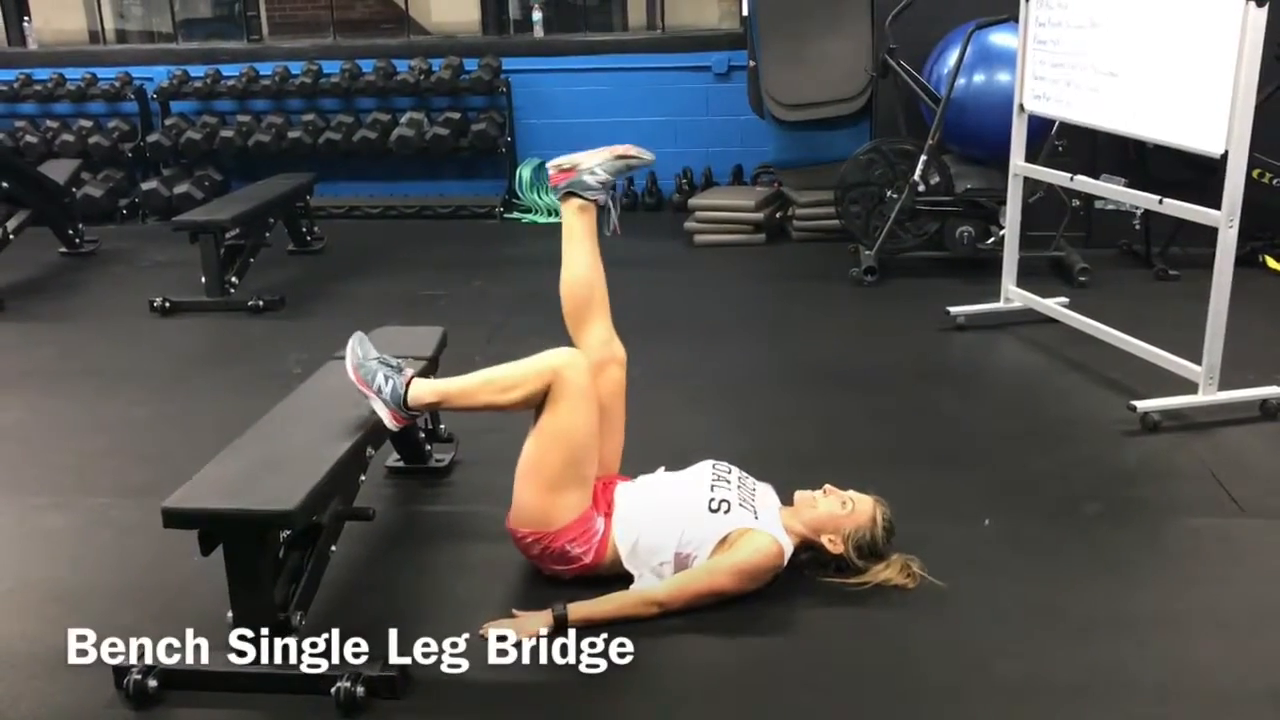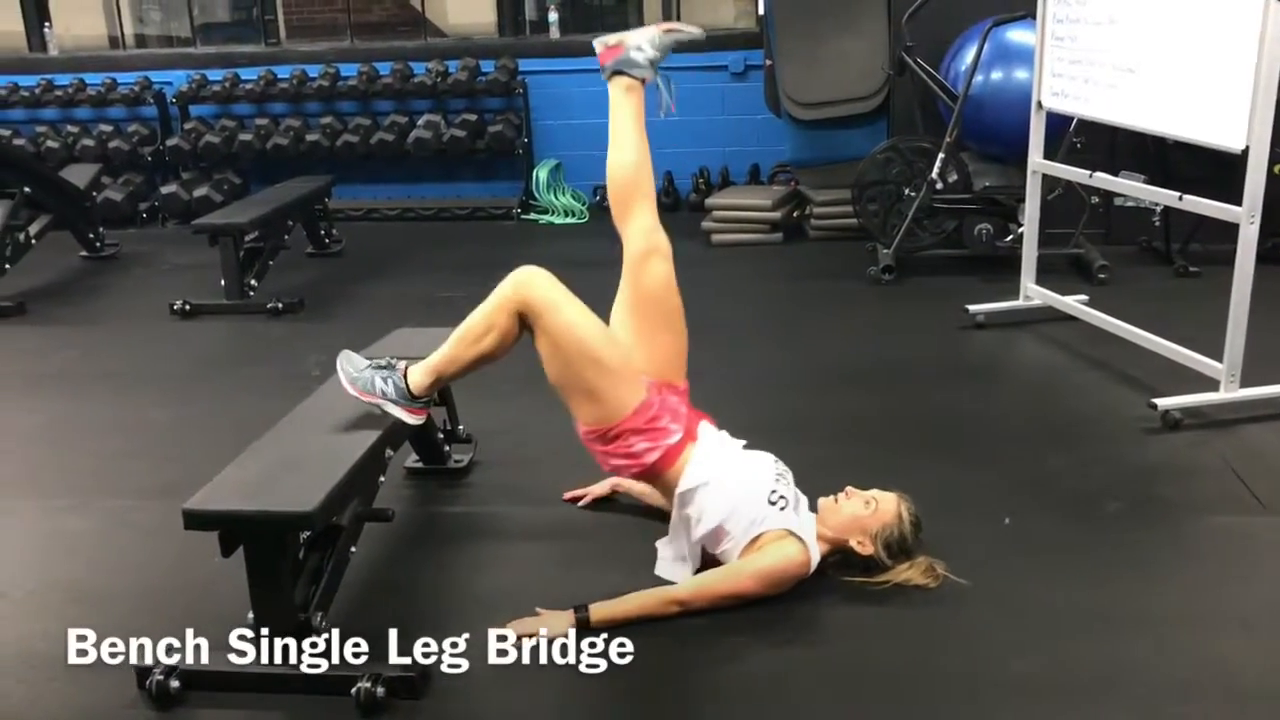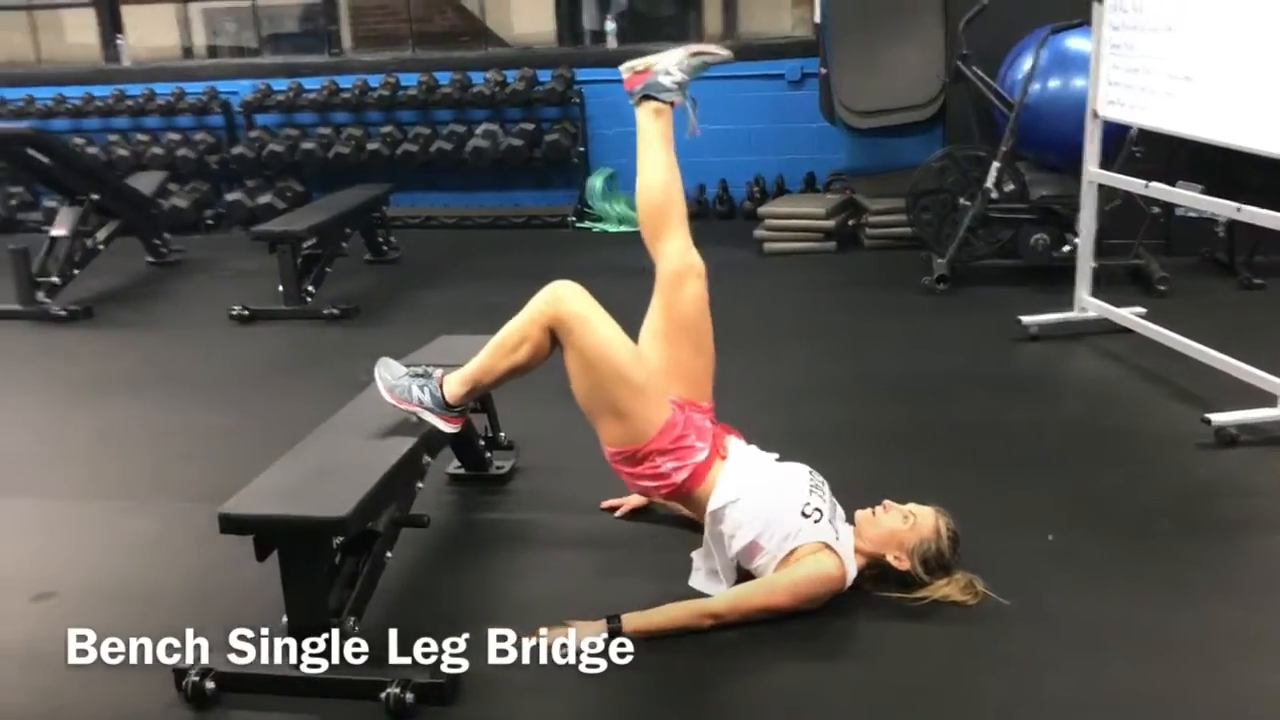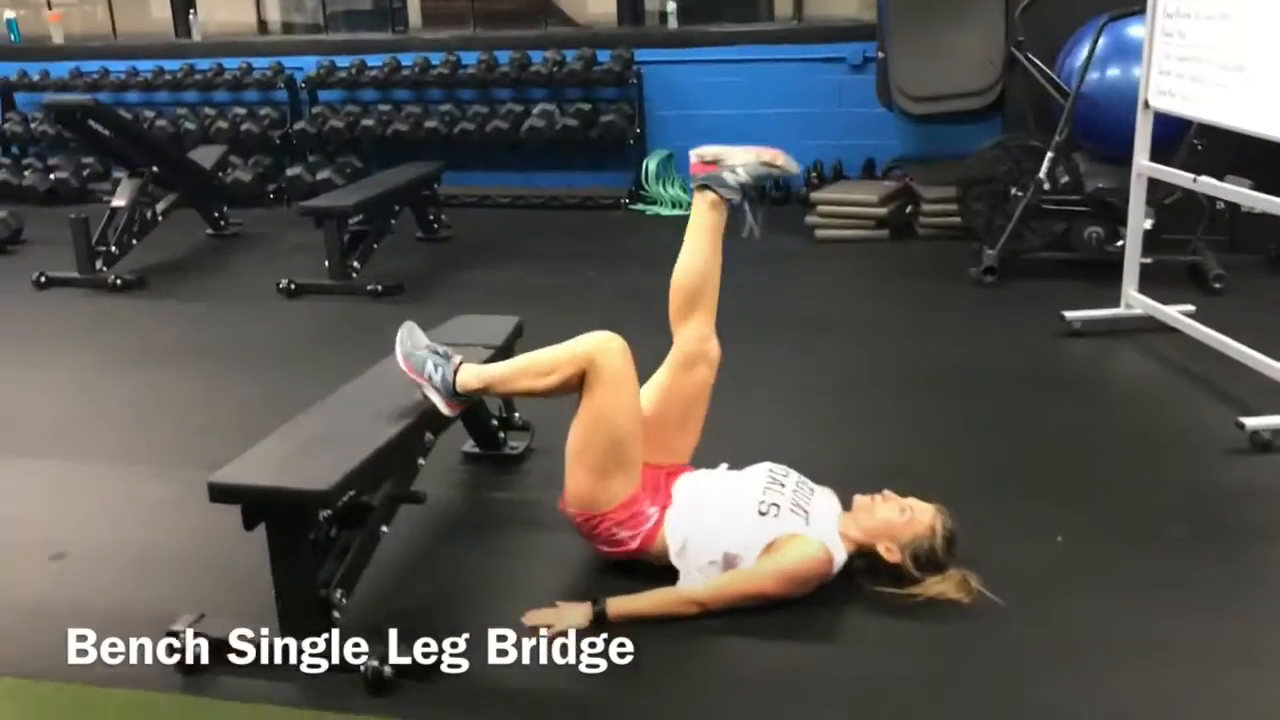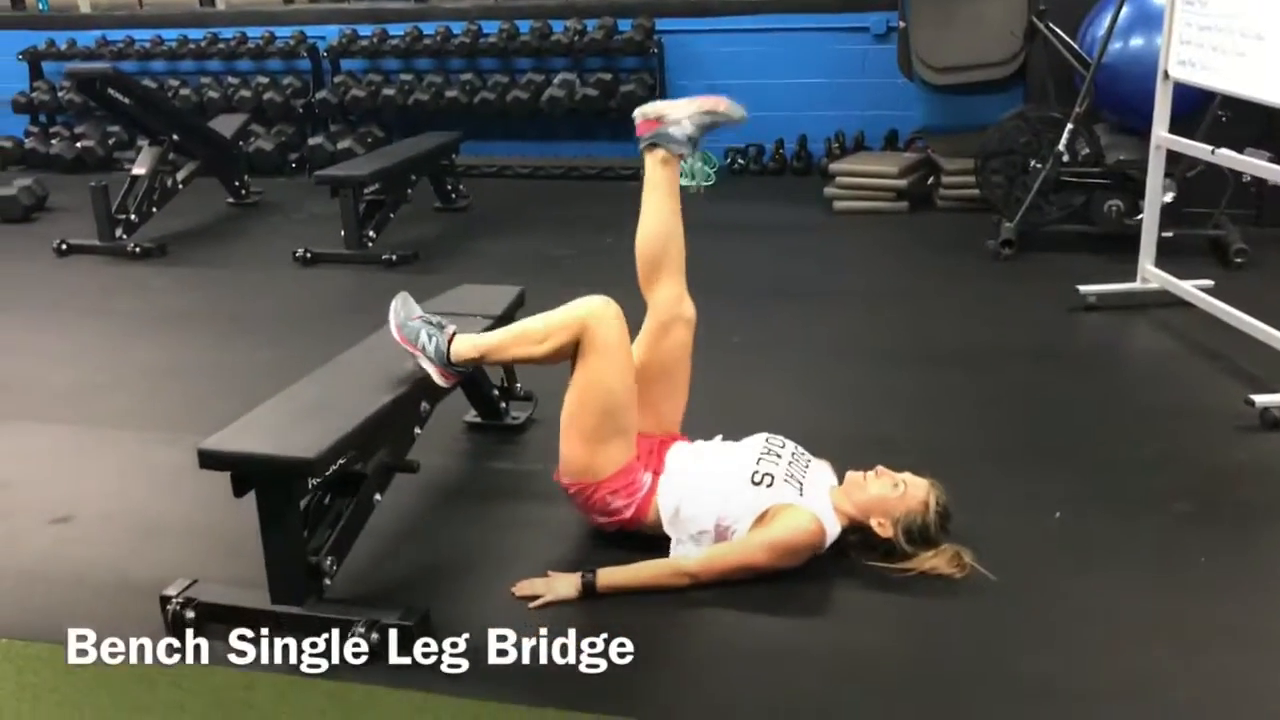
dt=0.5s
person 1, frame 1
left shoulder: (765, 551)
right shoulder: (764, 506)
left elbow: (661, 600)
left wrist: (554, 619)
left hip: (565, 537)
right hip: (602, 501)
left knee: (569, 365)
left ankle: (410, 396)
person 1, frame 2
left shoulder: (793, 557)
right shoulder: (797, 518)
left elbow: (681, 599)
left wrist: (578, 619)
left hip: (644, 427)
right hip: (659, 416)
left knee: (529, 286)
right knee: (646, 246)
left ankle: (412, 388)
person 1, frame 3
left shoulder: (829, 570)
right shoulder: (832, 527)
left elbow: (714, 612)
left wrist: (608, 628)
left hip: (668, 451)
right hip: (690, 437)
left knee: (562, 301)
right knee: (681, 267)
left ankle: (449, 395)
person 1, frame 4
left shoulder: (815, 558)
right shoulder: (827, 509)
left elbow: (701, 599)
left wrist: (596, 612)
left hip: (624, 518)
right hip: (658, 486)
left knee: (605, 349)
left ankle: (459, 381)
person 1, frame 5
left shoulder: (807, 531)
right shoulder: (820, 482)
left elbow: (691, 570)
left wrist: (584, 583)
left hip: (619, 488)
right hip: (657, 457)
left knee: (598, 315)
left ankle: (455, 353)
